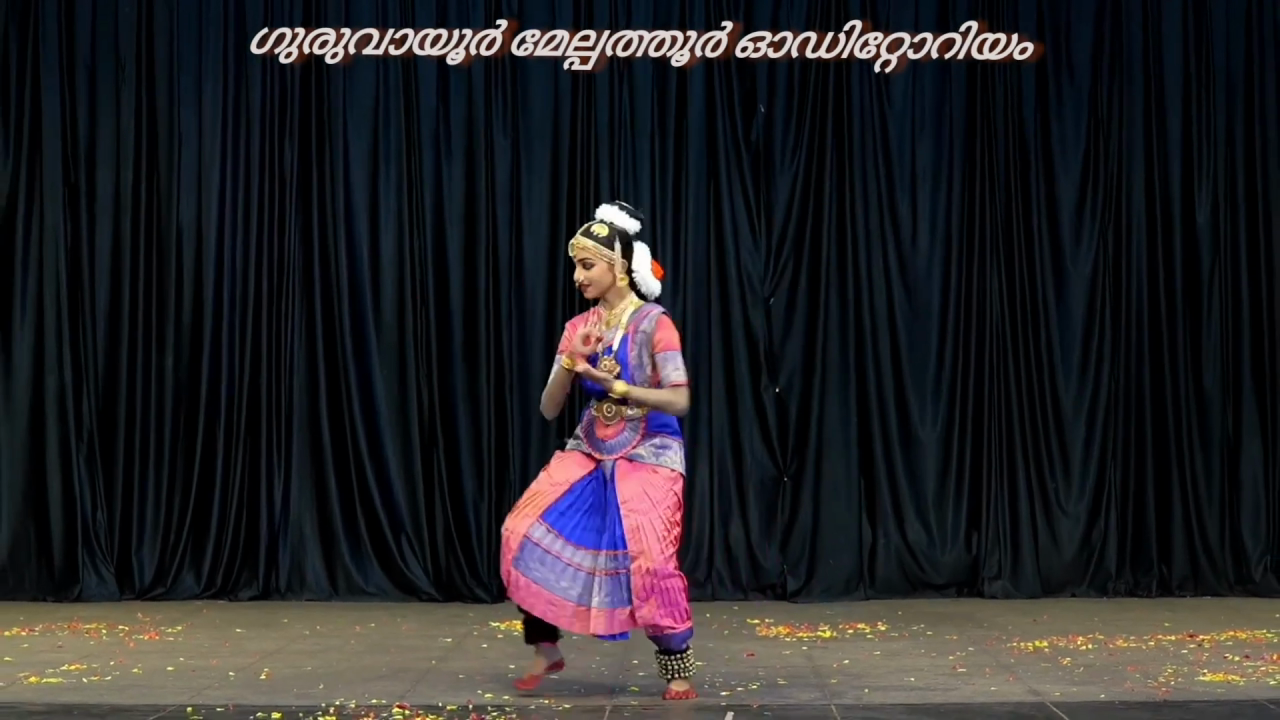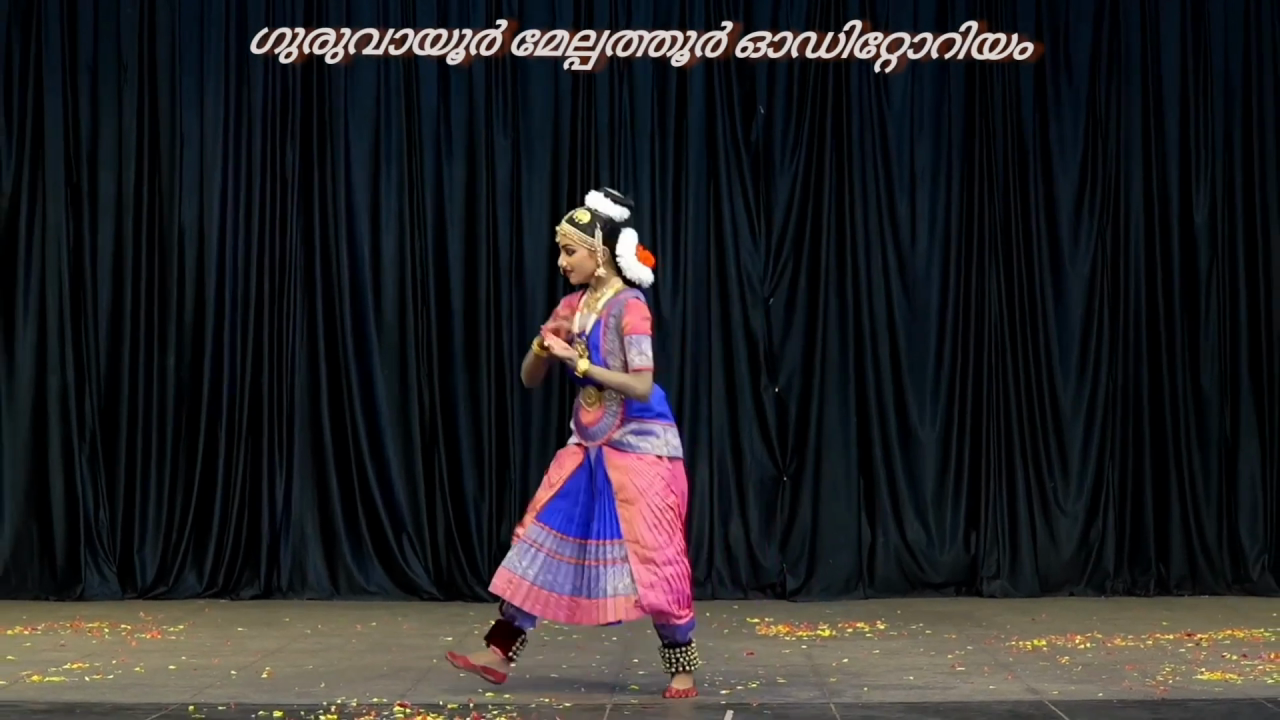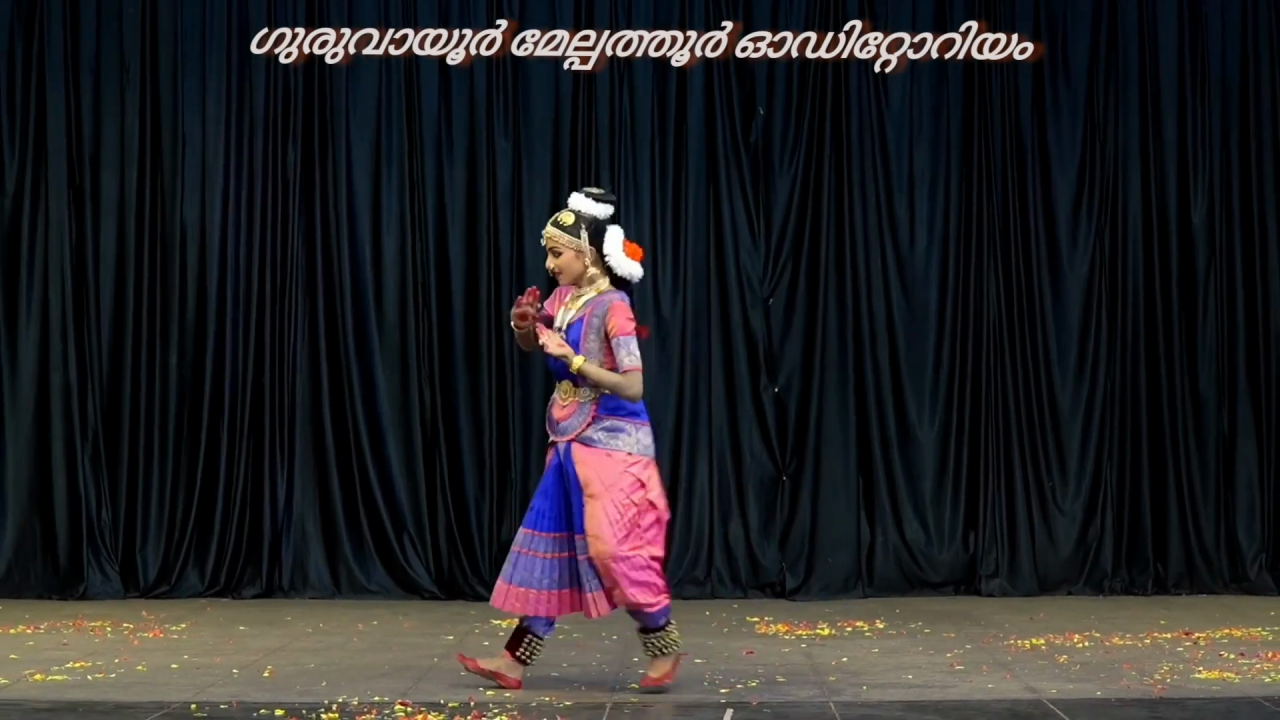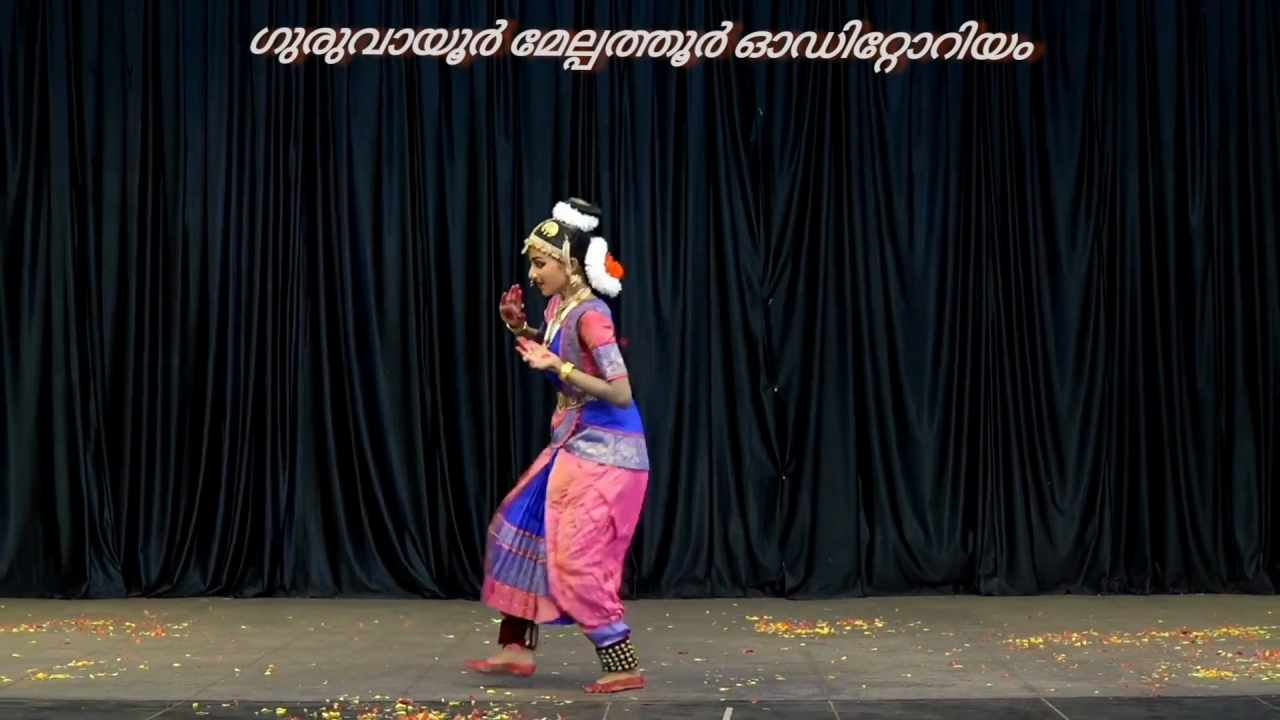
dt=0.1s
person 1, frame 1
left shoulder: (655, 322)
right shoulder: (582, 326)
left elbow: (678, 402)
right elbow: (549, 407)
left wrist: (614, 383)
right wrist: (569, 362)
left hip: (648, 455)
right hip: (592, 450)
left knee: (648, 562)
right knee: (530, 533)
left ankle: (678, 671)
right ankle: (546, 649)
person 1, frame 2
left shoulder: (630, 306)
right shoulder: (570, 307)
left elbow: (641, 387)
right elbow: (529, 378)
left wrist: (578, 360)
right wrist: (544, 344)
left hip: (637, 441)
right hip: (589, 444)
left knee: (654, 551)
right knee: (545, 537)
left ankle: (681, 666)
right ankle: (500, 651)
person 1, frame 3
left shoulder: (612, 306)
right shoulder: (562, 299)
left elbow: (632, 387)
right elbow: (530, 345)
left wrist: (571, 358)
right wrist: (525, 323)
left hip: (614, 439)
right hip: (576, 441)
left knee: (614, 546)
right knee: (547, 543)
left ankle: (663, 647)
right ankle: (514, 658)
person 1, frame 4
left shoulder: (592, 316)
right shoulder: (558, 307)
left elbow: (621, 393)
right elbow: (545, 349)
left wrist: (559, 367)
right wrist: (518, 326)
left hip: (604, 448)
right hip: (573, 445)
left knee: (574, 558)
right knee: (520, 529)
left ankle: (623, 666)
right ankle: (516, 647)
